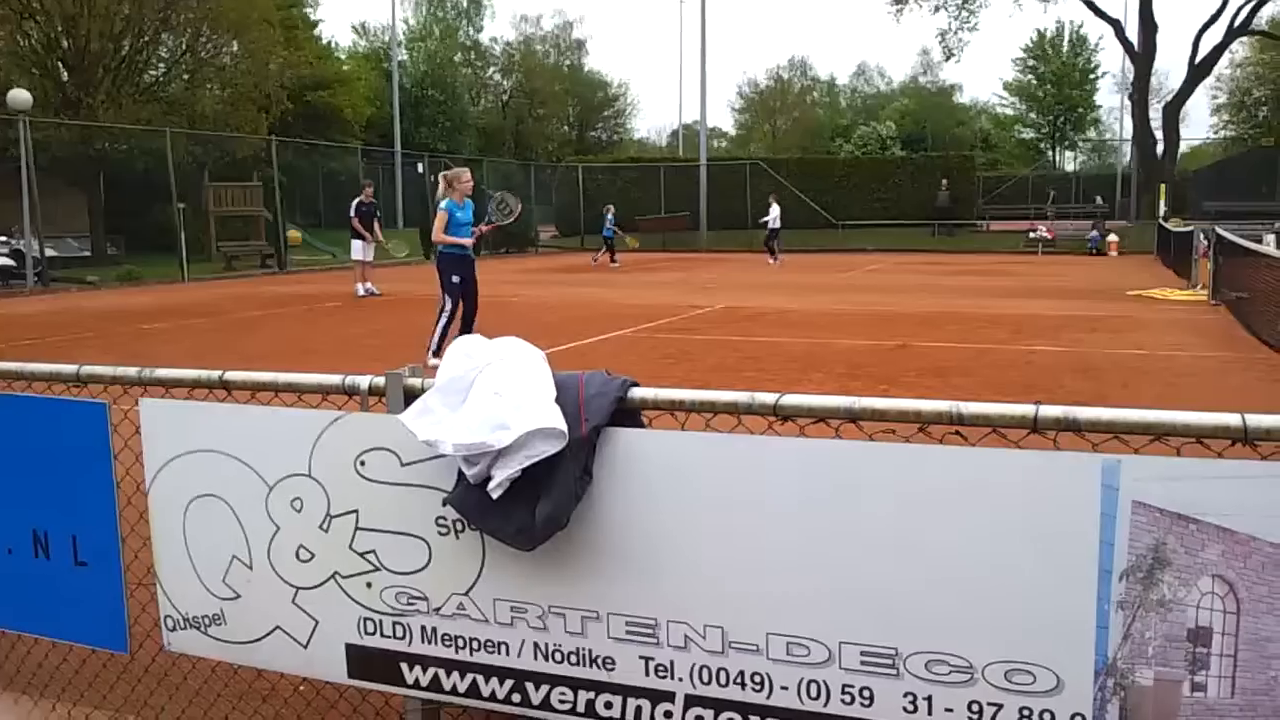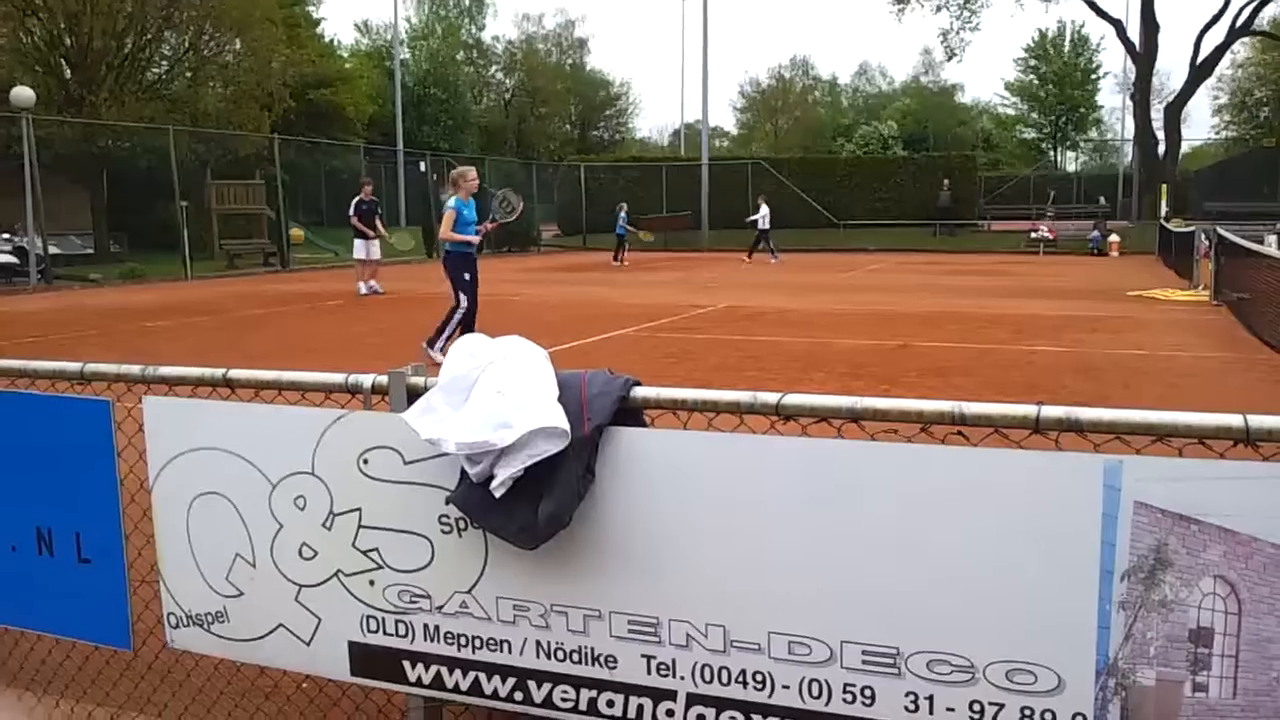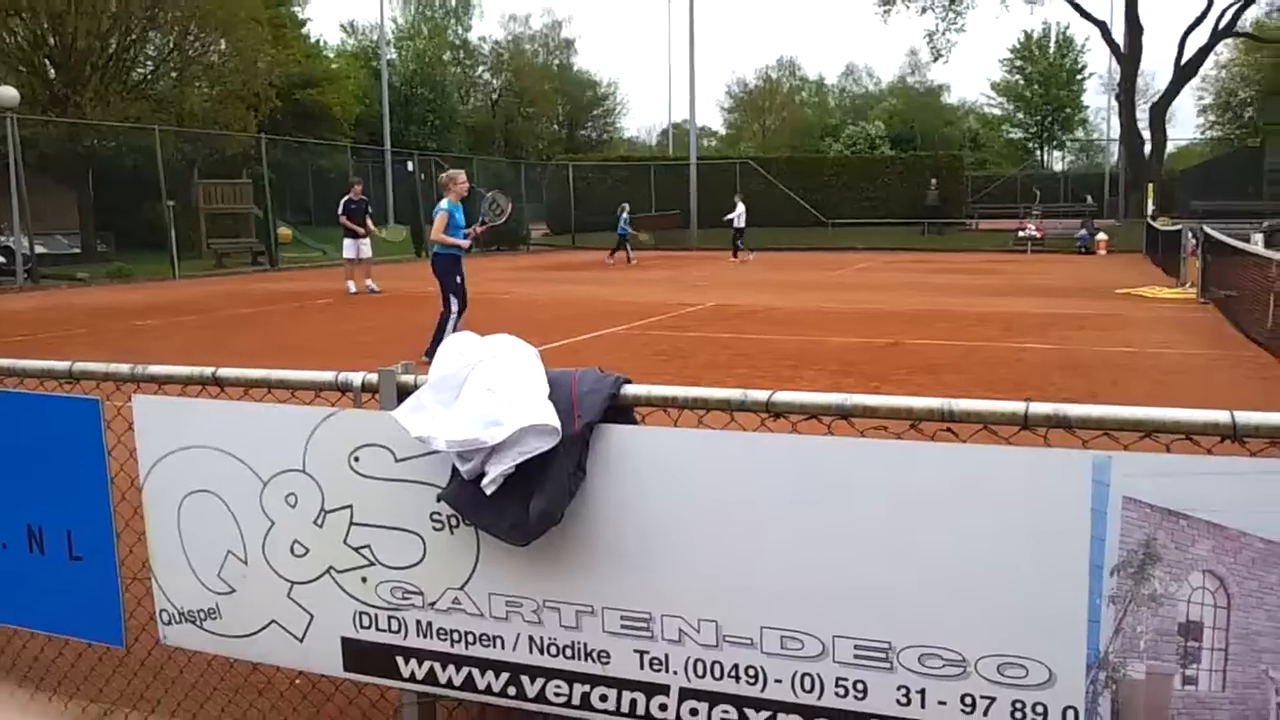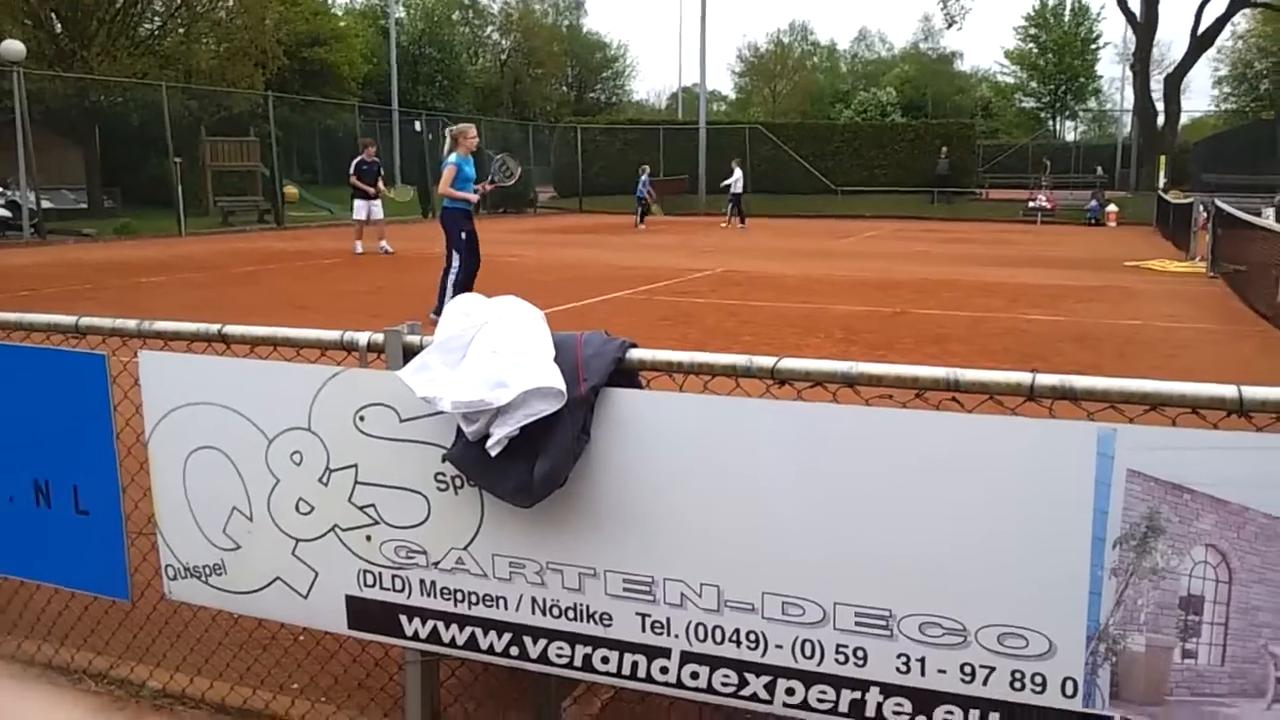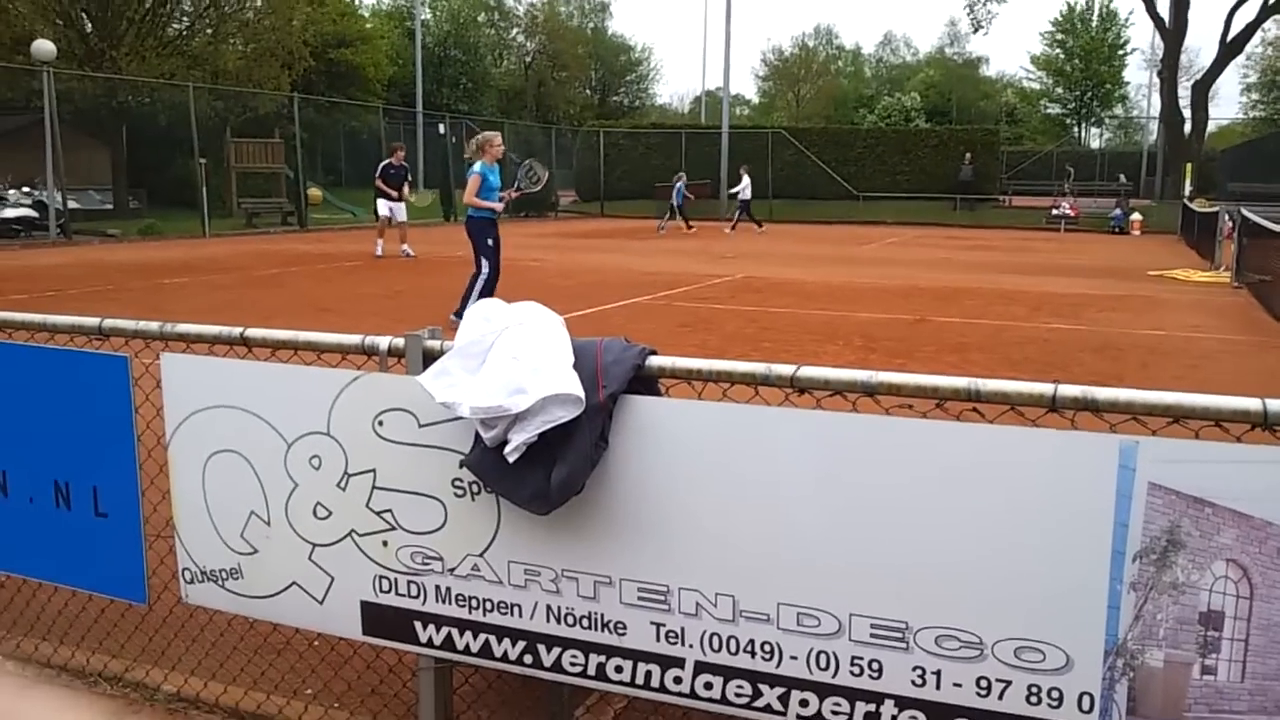
dt=0.2s
person 1, frame 1
left shoulder: (469, 204)
right shoulder: (446, 206)
right elbow: (436, 237)
left wrist: (477, 231)
right wrist: (462, 241)
left hip: (466, 259)
right hip: (449, 260)
left knee: (471, 306)
right knee: (449, 307)
right ankle: (432, 353)
person 1, frame 2
left shoulder: (471, 203)
right shoulder: (453, 204)
right elbow: (443, 235)
left wrist: (481, 229)
right wrist: (469, 238)
left hip: (469, 257)
right hip: (455, 258)
left knee: (471, 306)
right knee: (463, 304)
right ankle: (435, 345)
person 1, frame 3
left shoulder: (458, 206)
right shoulder: (445, 207)
right elbow: (435, 237)
left wrist: (470, 232)
right wrist: (460, 242)
left hip: (453, 260)
right hip: (444, 261)
left knee: (460, 305)
right knee: (452, 308)
right ankle: (434, 353)
person 1, frame 4
left shoulder: (469, 159)
right shoulder: (454, 160)
right elbow: (443, 190)
left wrist: (479, 188)
right wrist: (468, 196)
left hip: (465, 215)
right hip: (454, 215)
left knee: (473, 261)
right knee: (456, 263)
right ankle: (442, 311)
person 1, frame 5
left shoulder: (495, 168)
right shoulder: (478, 169)
right elbow: (467, 199)
left wrist: (505, 195)
right wrist: (493, 205)
left hip: (490, 223)
right hip: (478, 223)
left knee: (493, 270)
right knee: (485, 270)
right ankle: (462, 314)
